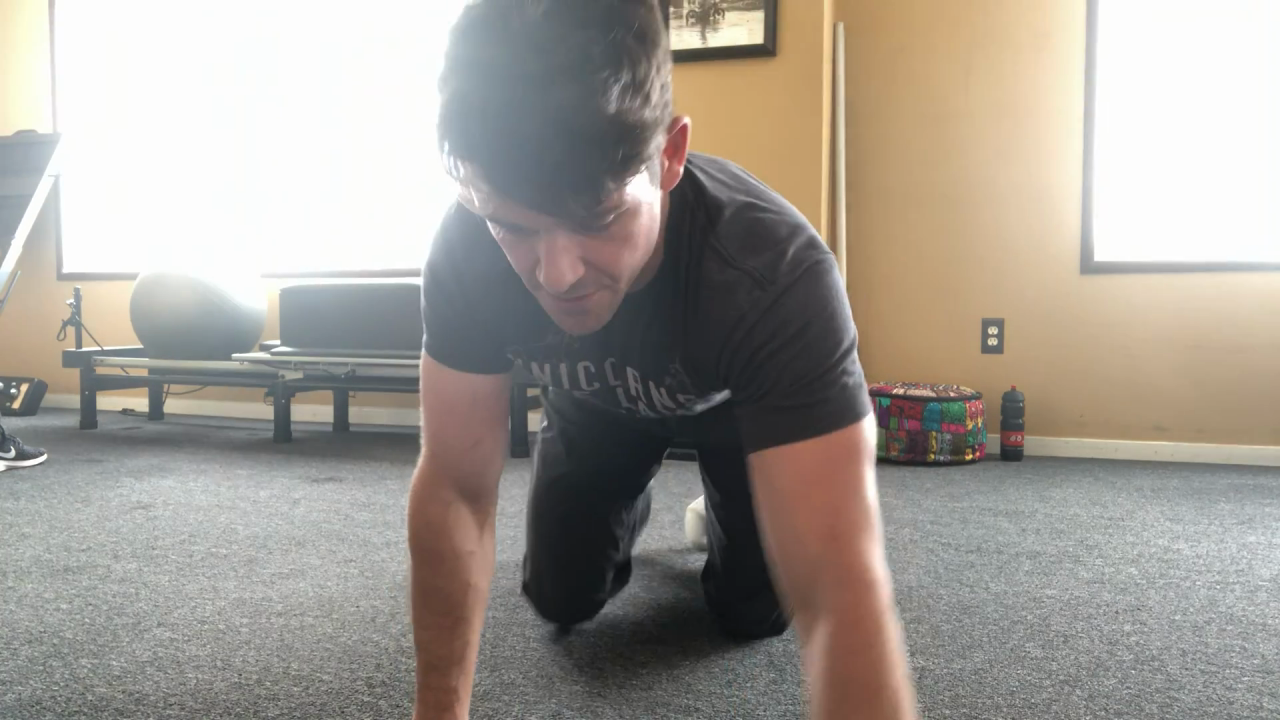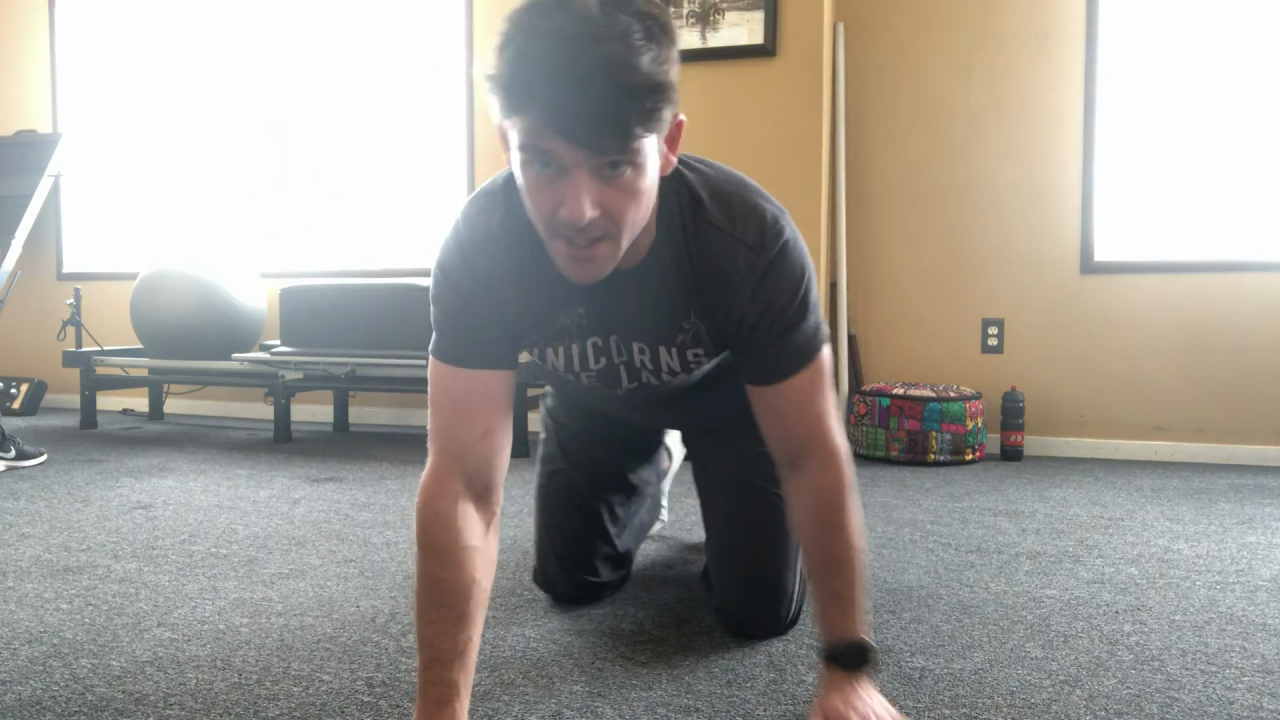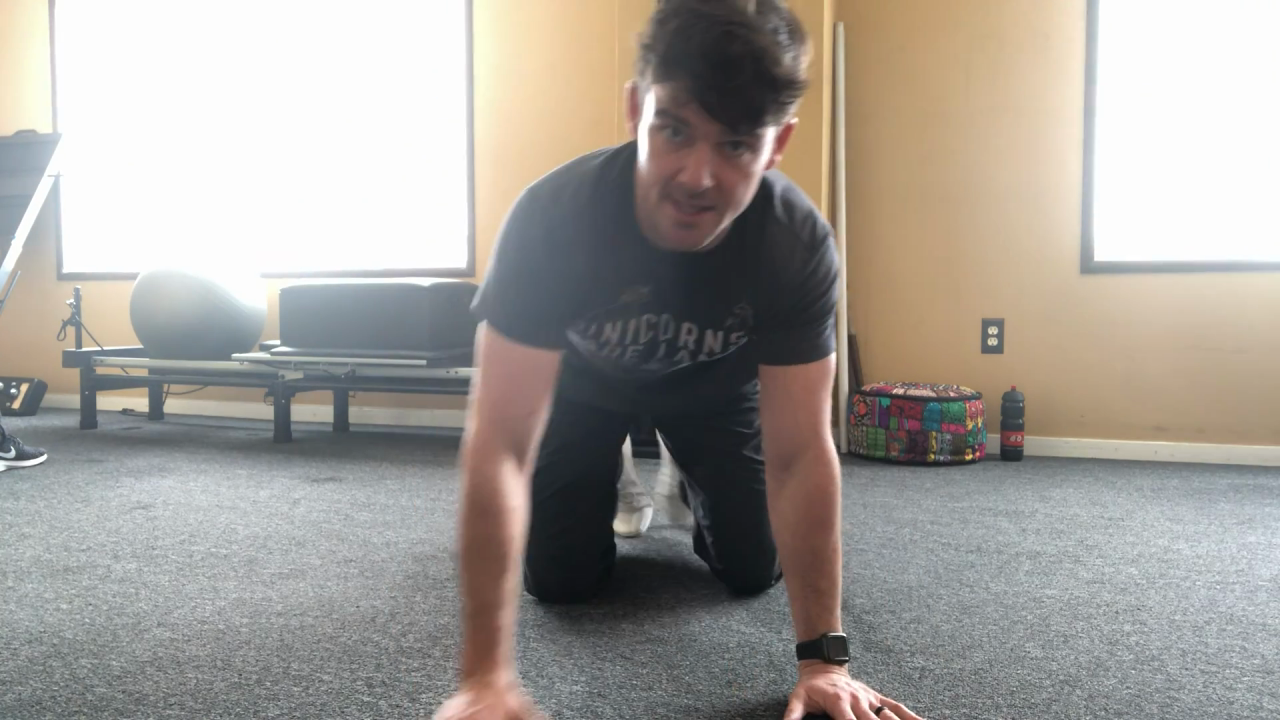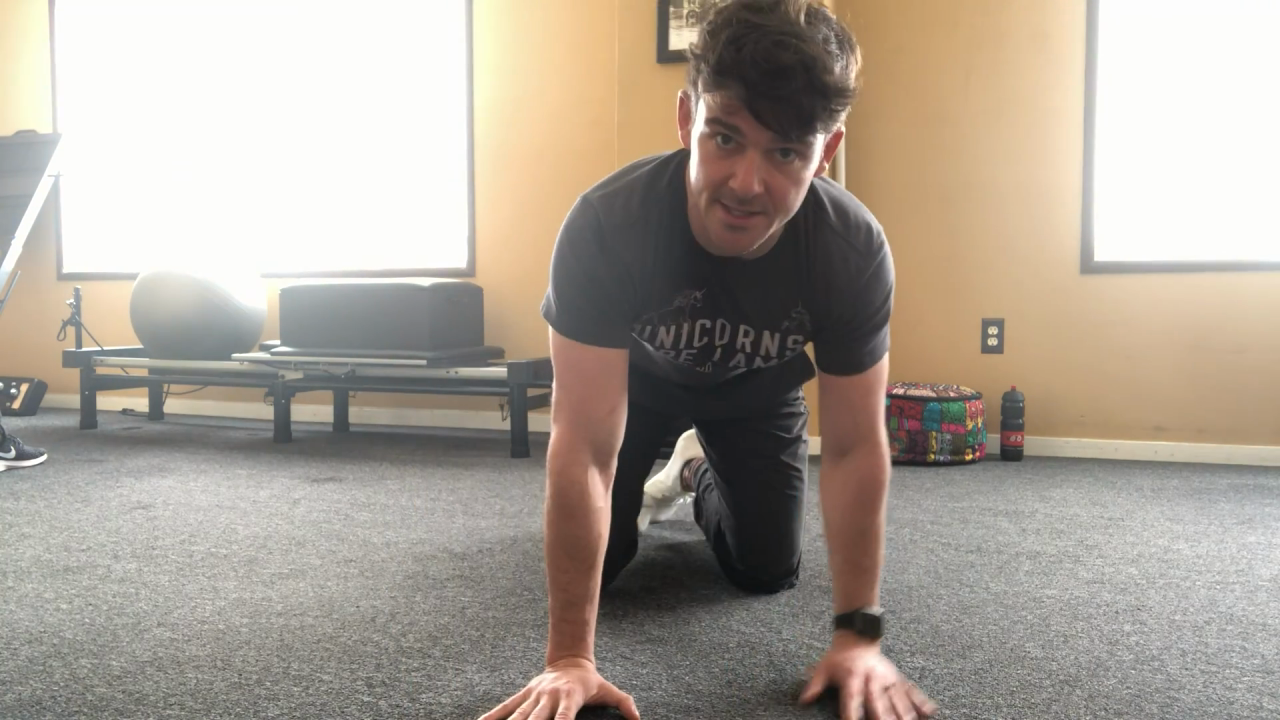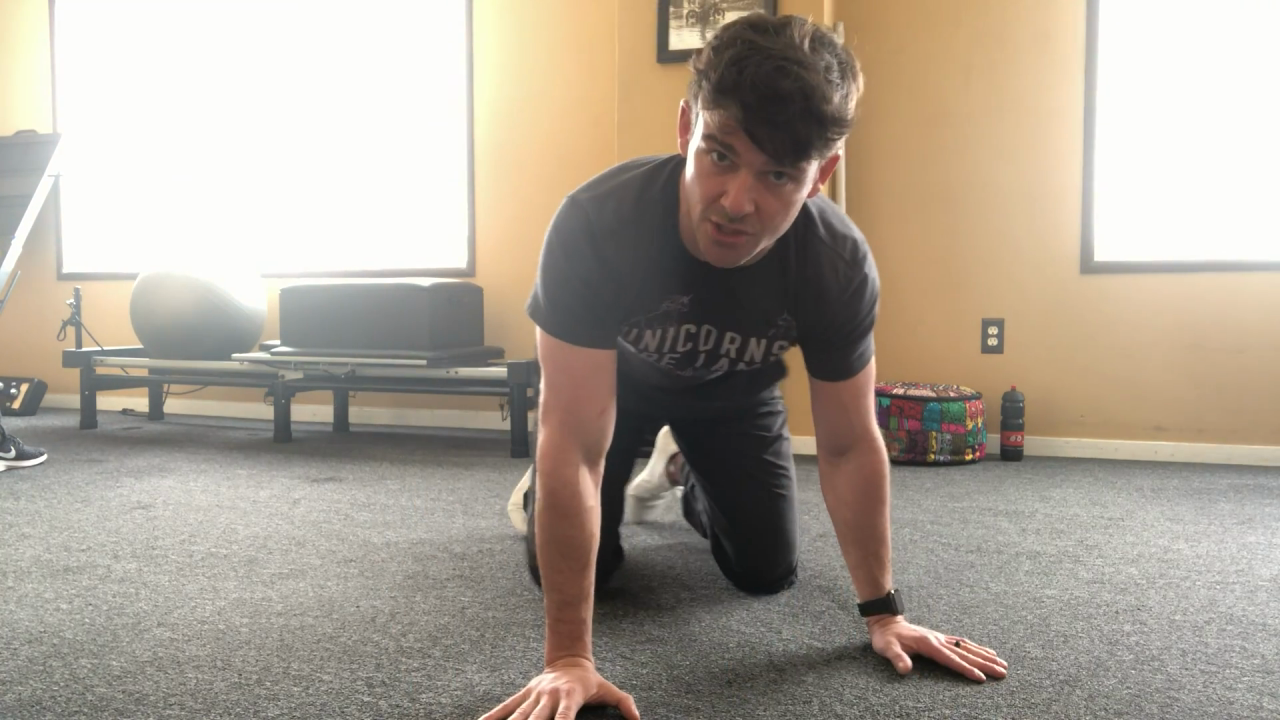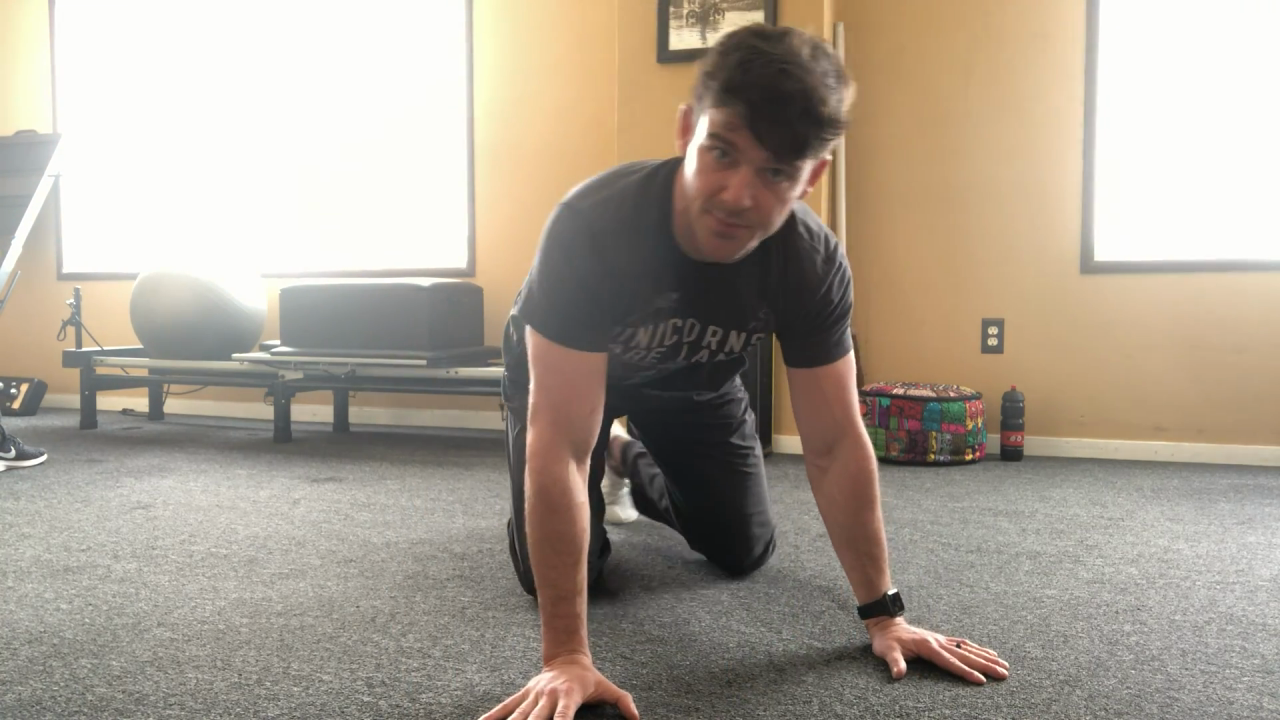
dt=0.4s
person 1, frame 1
left shoulder: (776, 271)
right shoulder: (467, 250)
left elbow: (838, 594)
right elbow: (455, 487)
left hip: (738, 403)
right hip: (594, 404)
left knee: (752, 613)
right knee: (561, 599)
left ankle: (728, 511)
right ankle: (624, 505)
person 1, frame 2
left shoulder: (750, 240)
right shoulder: (479, 247)
left elbow: (814, 458)
right elbow: (461, 487)
left hip: (729, 390)
right hip: (593, 399)
left knee: (758, 612)
right knee: (570, 582)
left ankle: (734, 506)
right ankle: (647, 478)
person 1, frame 3
left shoulder: (798, 243)
right shoulder: (550, 218)
left elbow: (801, 455)
right elbow: (499, 447)
left wrist: (822, 657)
left hip: (715, 380)
right hip: (582, 378)
left knee: (753, 570)
right knee: (559, 581)
left ankle: (691, 479)
right ankle: (612, 476)
person 1, frame 4
left shoulder: (853, 249)
right shoulder: (607, 224)
left elbow: (855, 447)
right elbow: (585, 448)
left wrist: (857, 631)
right wrist: (570, 659)
left hip: (758, 387)
right hip: (635, 374)
left knee: (767, 572)
right knee: (591, 565)
left ankle: (699, 477)
right ankle: (646, 487)
person 1, frame 5
left shoulder: (838, 262)
right shoulder: (596, 224)
left elbow: (849, 447)
right elbow: (575, 447)
left wrist: (882, 611)
right wrist: (569, 658)
left hip: (734, 387)
right hip: (611, 372)
left knee: (767, 572)
right knee: (568, 570)
left ankle: (686, 472)
right ankle: (544, 484)
person 1, frame 6
left shoulder: (812, 262)
right shoulder: (591, 225)
left elbow: (835, 444)
right elbow: (560, 445)
left wrist: (882, 613)
right wrist: (566, 656)
left hip: (693, 376)
right hip: (562, 367)
left knee: (744, 550)
right knee: (553, 571)
left ankle: (631, 464)
